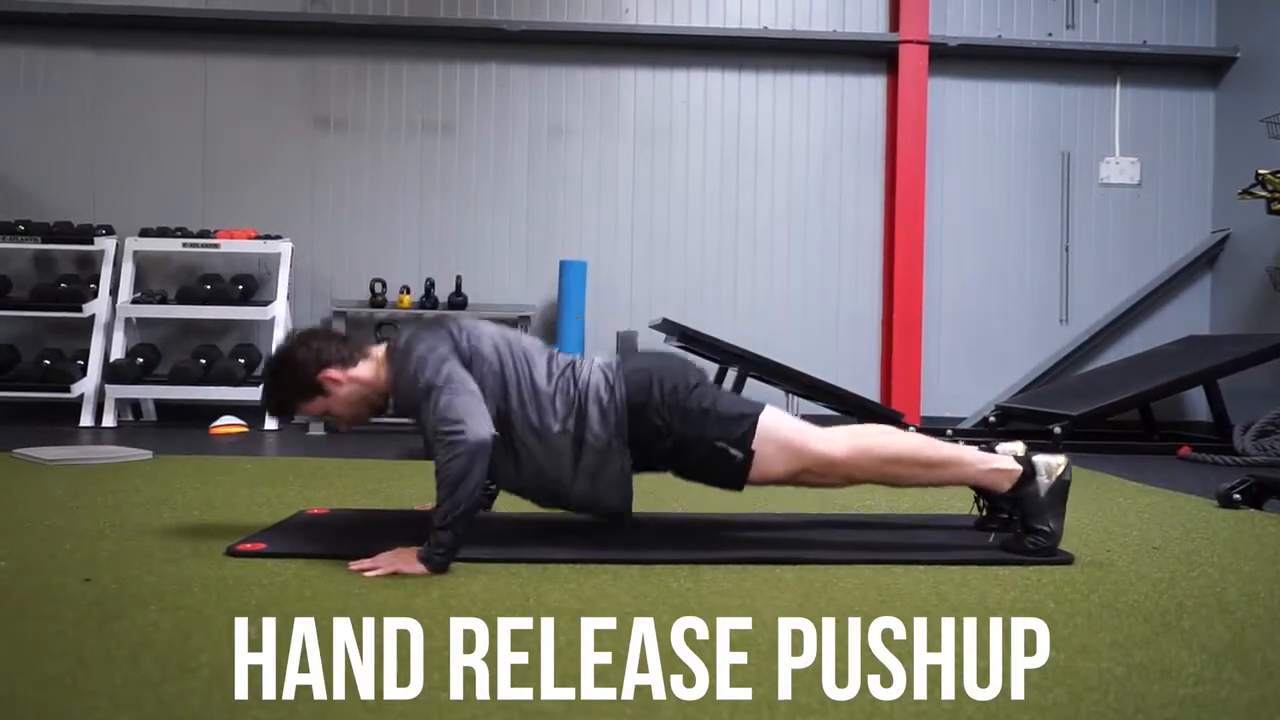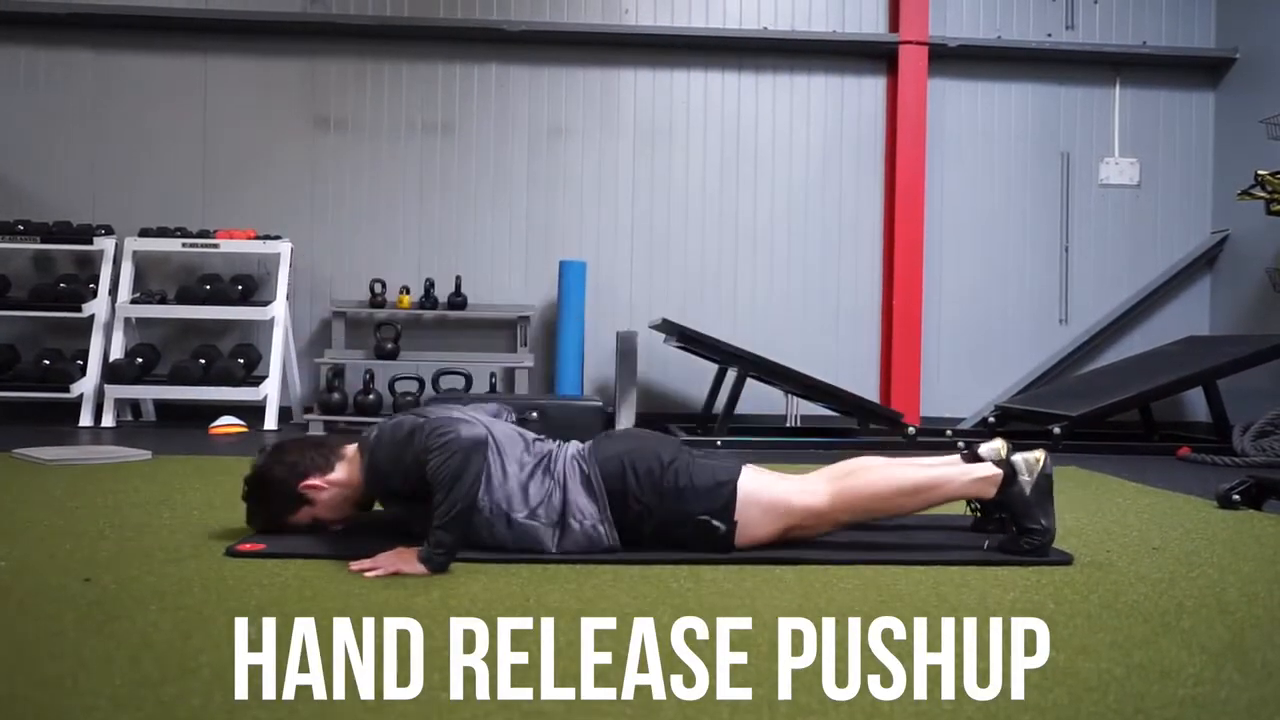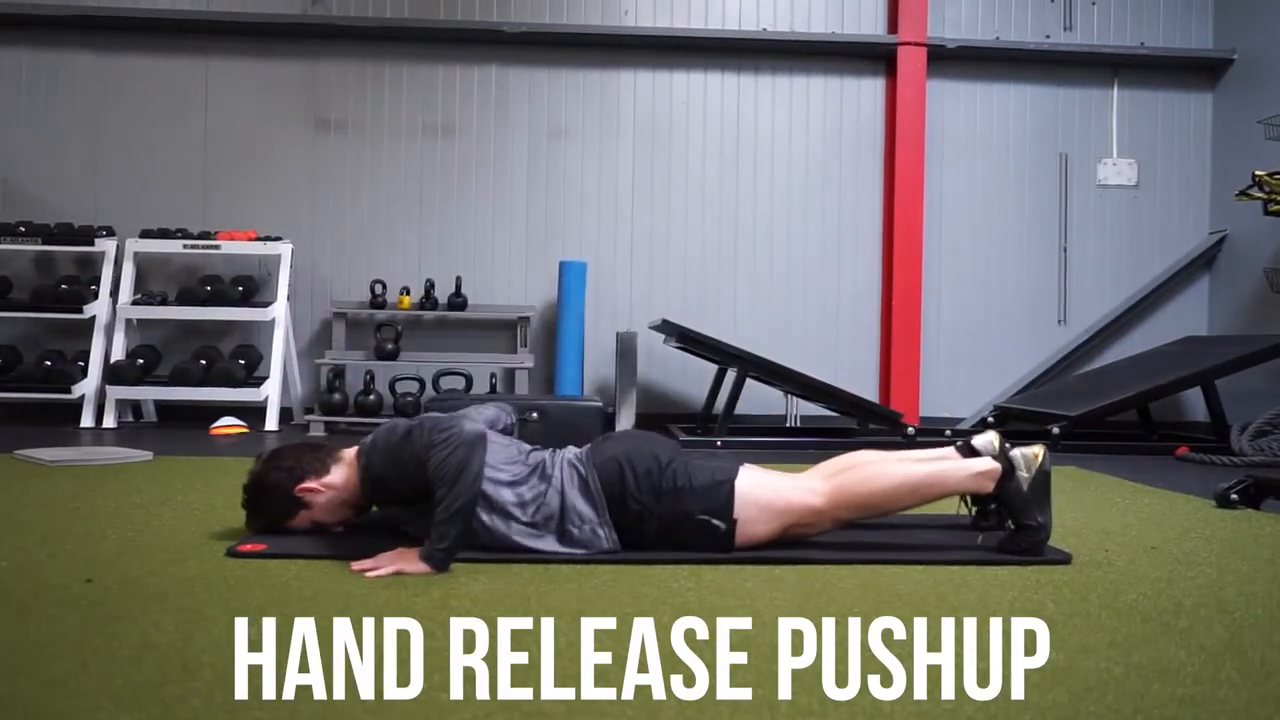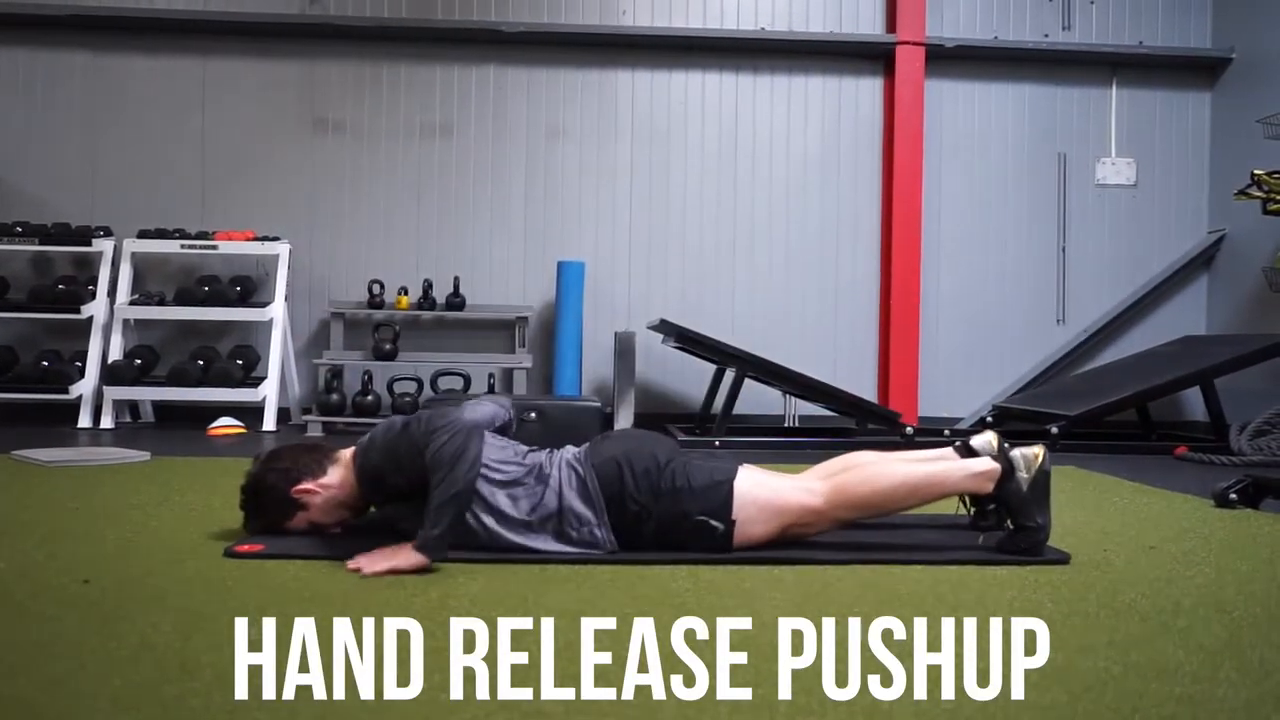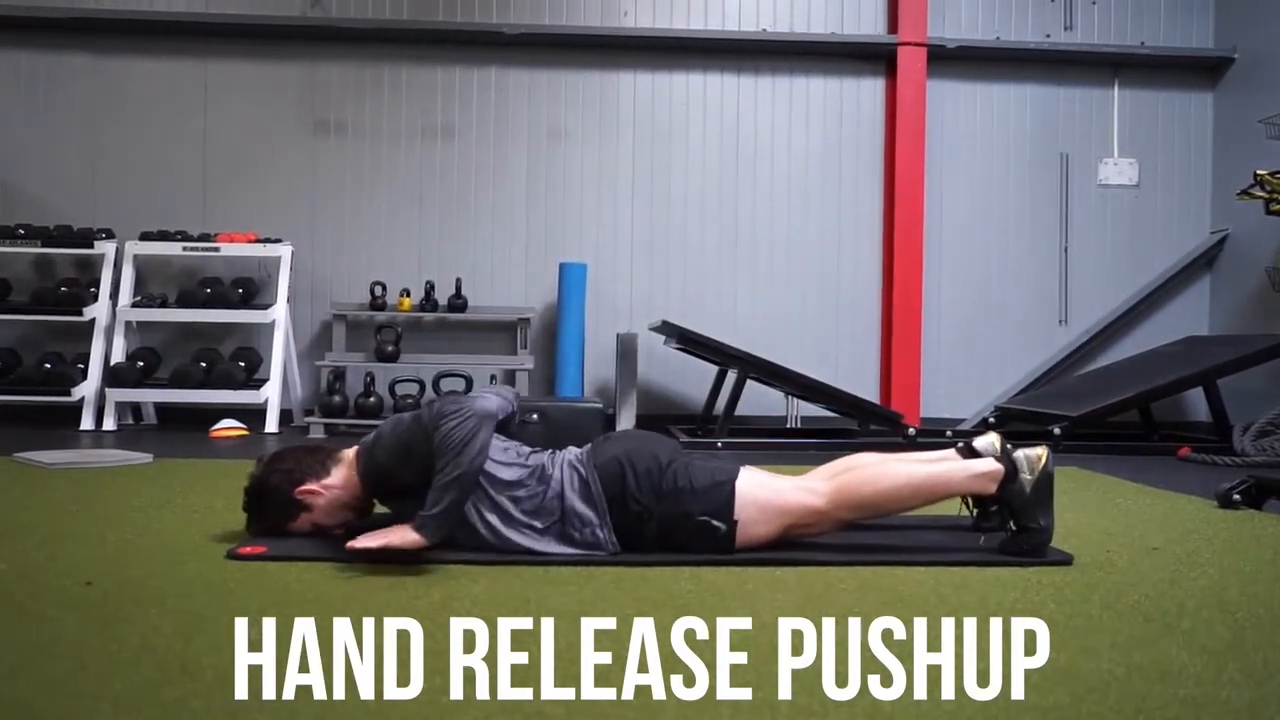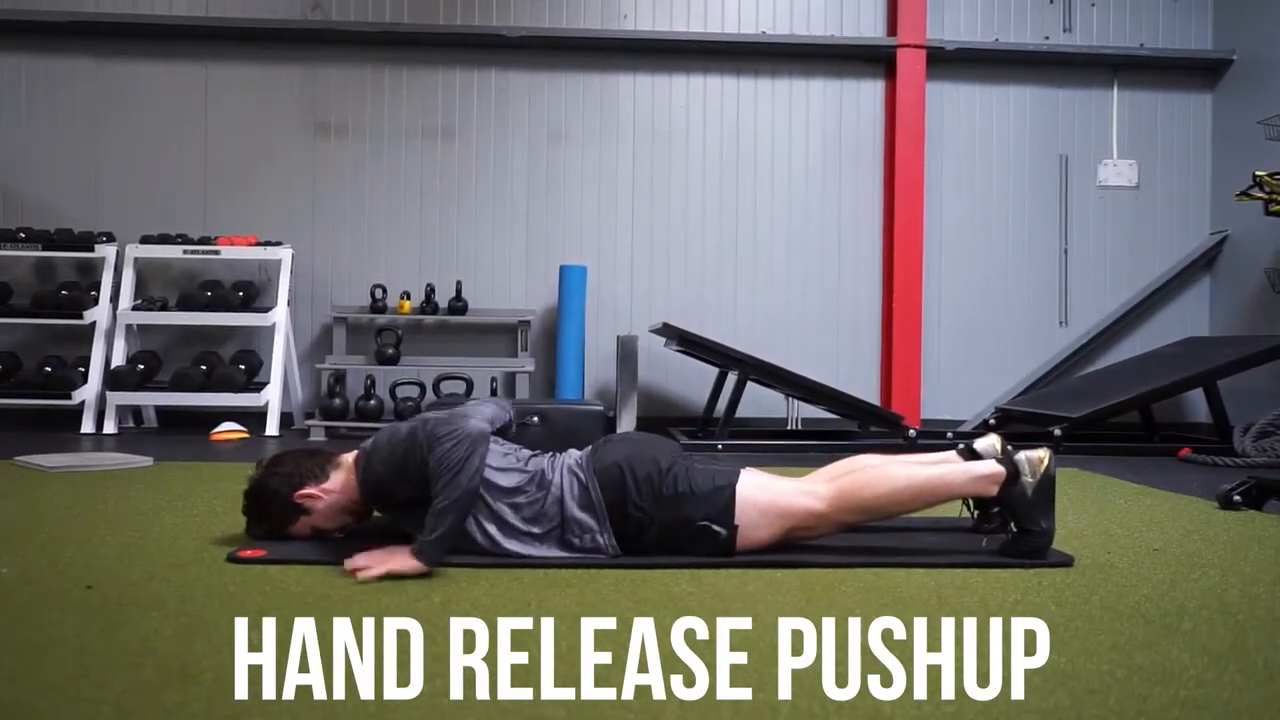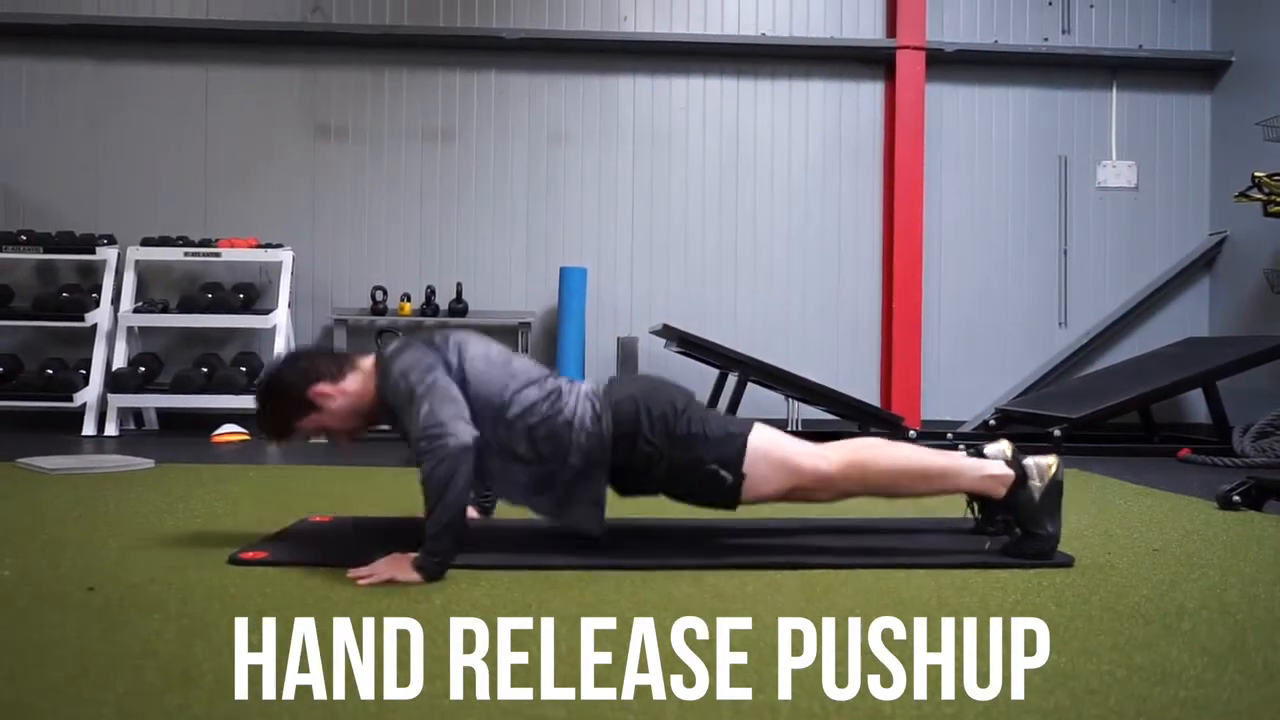
dt=0.4s
person 1, frame 1
left shoulder: (413, 360)
right shoulder: (424, 352)
left elbow: (472, 439)
left wrist: (434, 550)
right wrist: (466, 507)
left hip: (642, 409)
right hip: (632, 401)
left knee: (825, 456)
right knee: (819, 458)
left ankle: (1018, 473)
right ankle: (996, 457)
person 1, frame 2
left shoulder: (386, 450)
right shoulder: (404, 443)
left elbow: (467, 441)
right elbow: (493, 411)
left wrist: (432, 552)
right wrist: (447, 521)
left hip: (624, 493)
right hip: (616, 472)
left knee: (814, 506)
right knee: (809, 496)
left ankle: (1000, 477)
right ankle: (977, 462)
person 1, frame 3
left shoulder: (383, 457)
right shoulder: (402, 450)
left elbow: (464, 439)
right elbow: (494, 413)
left wrist: (433, 552)
right wrist: (439, 521)
left hip: (625, 493)
right hip: (615, 479)
left knee: (812, 504)
right knee: (809, 494)
left ankle: (1000, 471)
right ankle: (973, 456)
person 1, frame 4
left shoulder: (381, 457)
right shoulder: (397, 465)
left elbow: (466, 421)
right elbow: (494, 409)
left wrist: (425, 541)
right wrist: (428, 521)
left hip: (624, 499)
right hip: (613, 479)
left knee: (810, 504)
right knee: (806, 486)
left ankle: (1001, 474)
right ankle: (972, 456)
person 1, frame 5
left shoulder: (385, 454)
right shoulder: (403, 456)
left elbow: (472, 414)
right elbow: (500, 400)
left wrist: (425, 525)
left hip: (626, 496)
right hip: (615, 478)
left knee: (813, 505)
right knee: (811, 491)
left ankle: (1001, 473)
right ankle: (975, 456)
person 1, frame 6
left shoulder: (385, 460)
right shoulder: (404, 453)
left elbow: (465, 431)
right elbow: (496, 408)
left wrist: (426, 548)
right wrist: (447, 516)
left hip: (626, 497)
right hip: (616, 477)
left knee: (813, 507)
right knee: (813, 495)
left ankle: (1002, 474)
right ankle: (977, 459)
person 1, frame 7
left shoulder: (405, 366)
right shoulder: (418, 355)
left elbow: (455, 446)
left wrist: (428, 558)
right wrist: (472, 507)
left hip: (632, 433)
right hip: (623, 423)
left knee: (820, 471)
right knee: (811, 475)
left ankle: (1015, 484)
right ankle: (984, 461)
